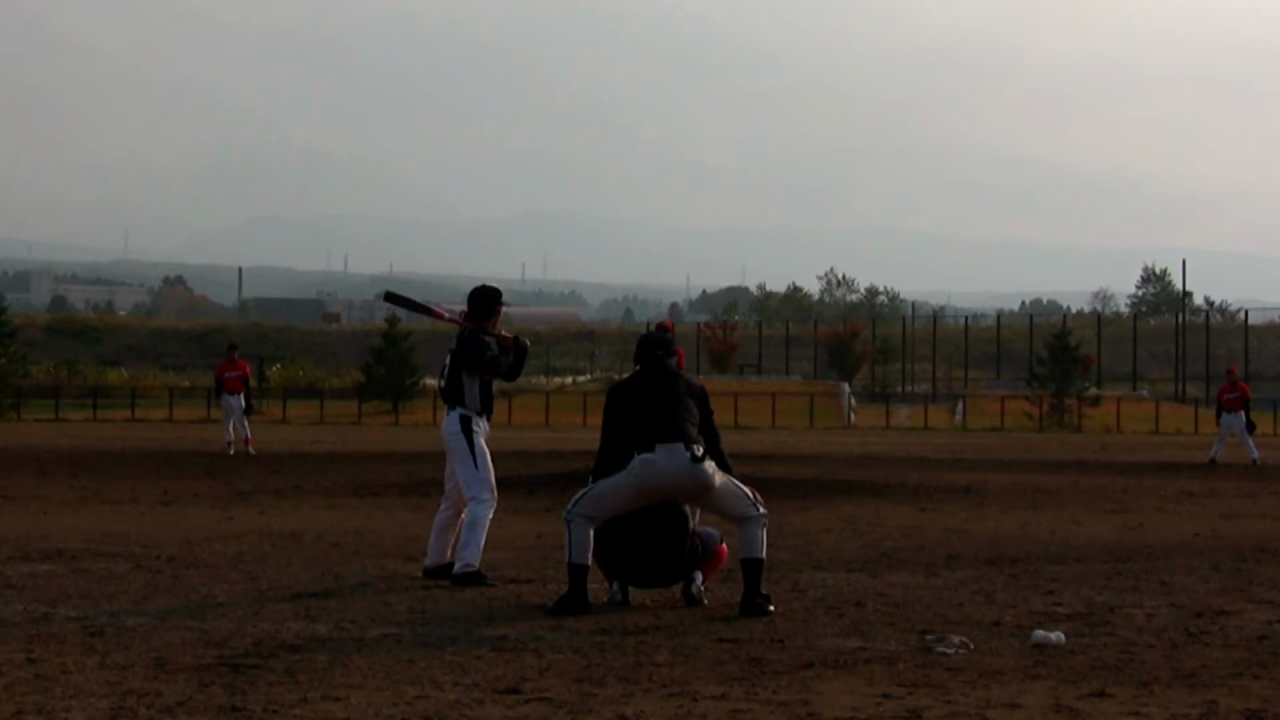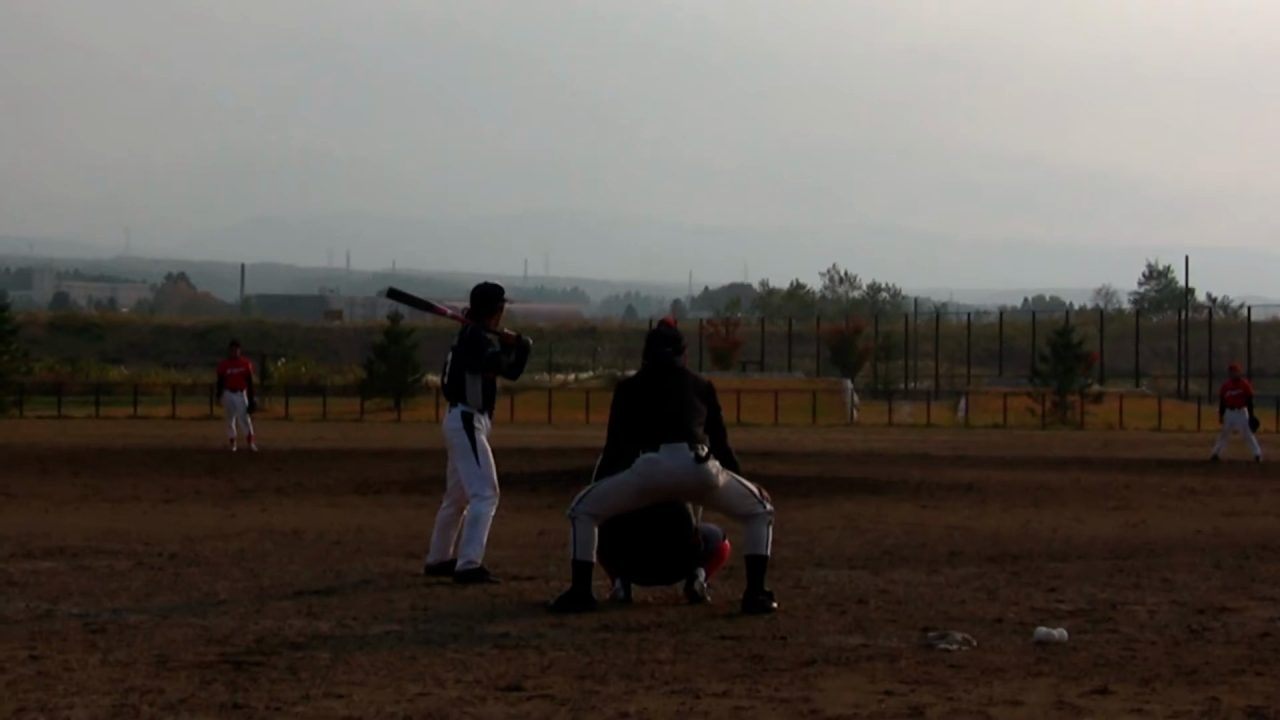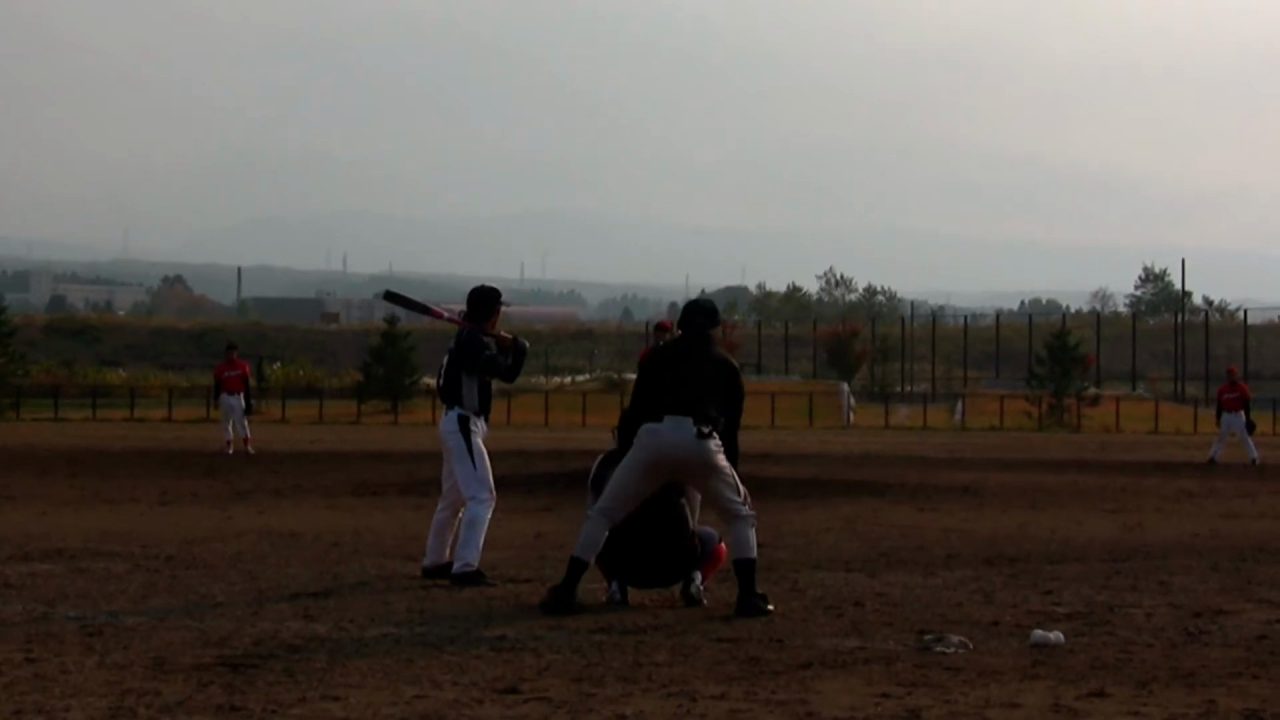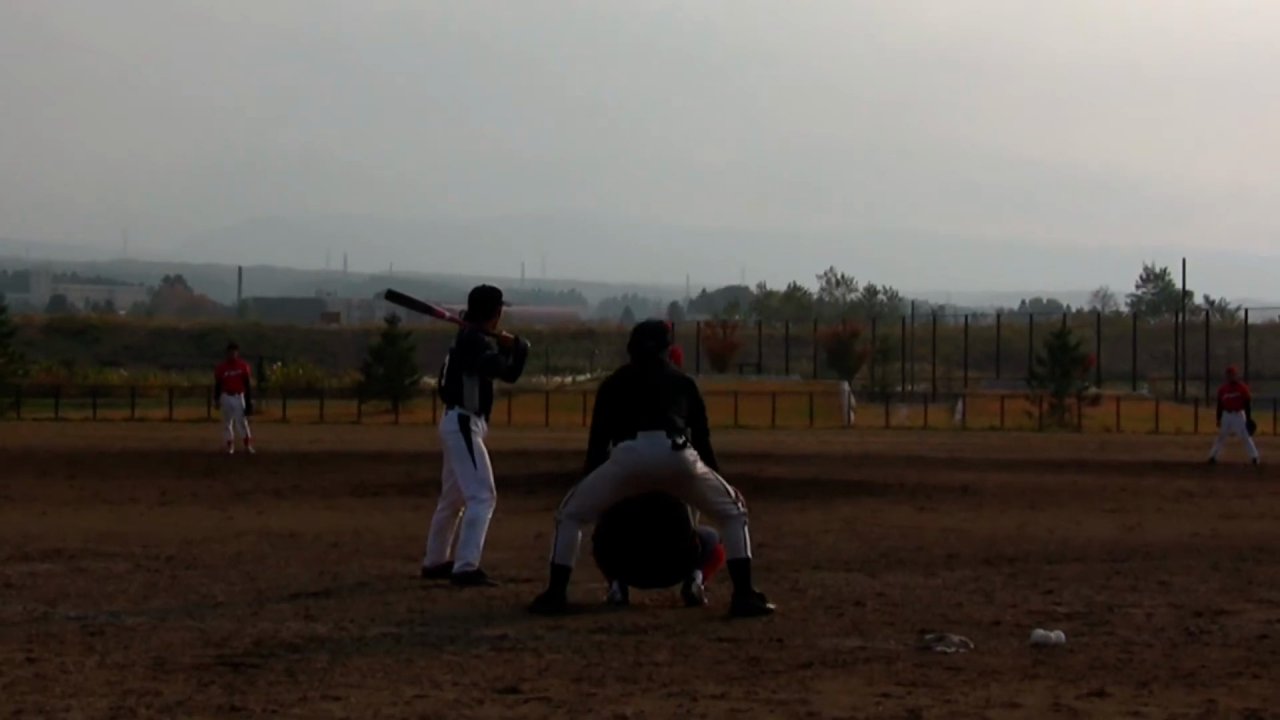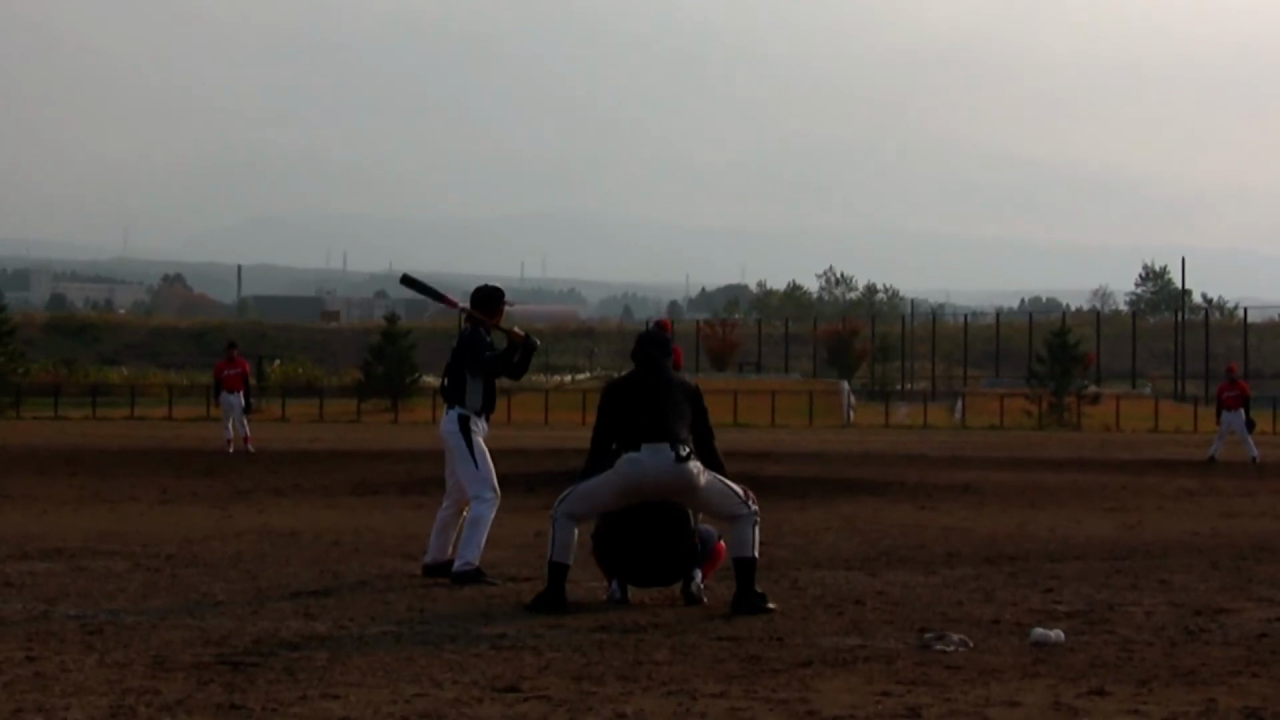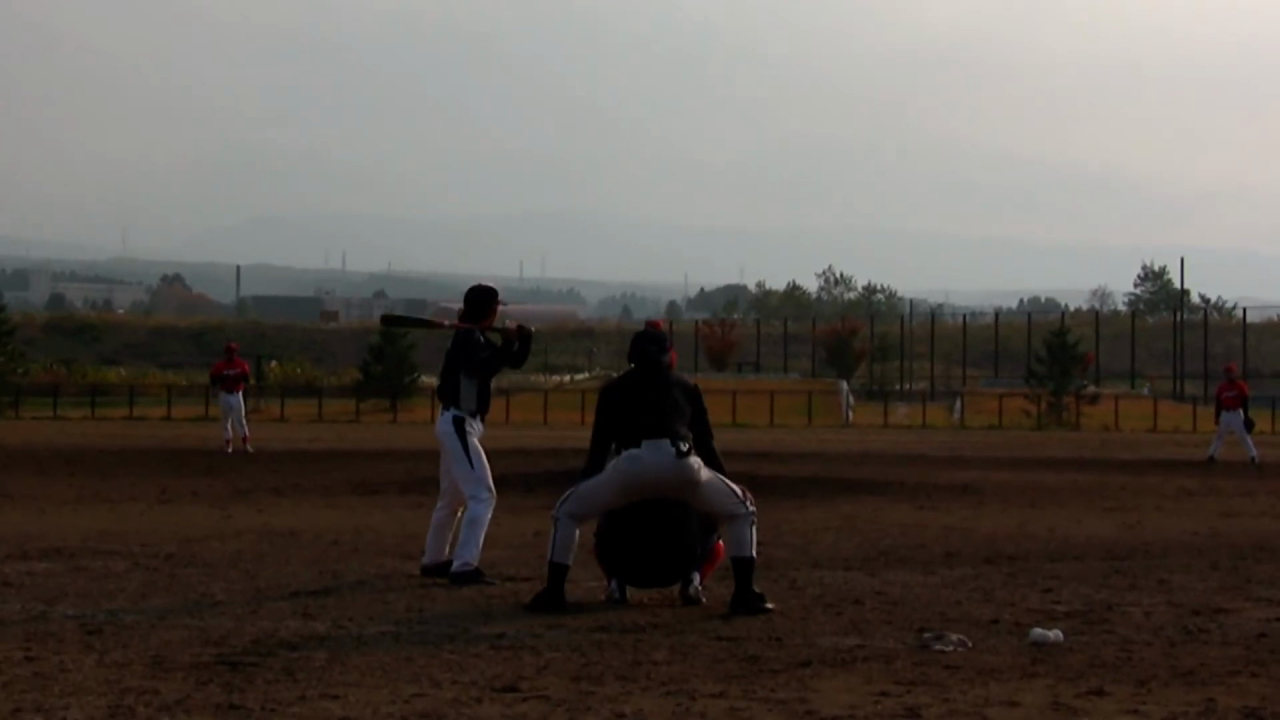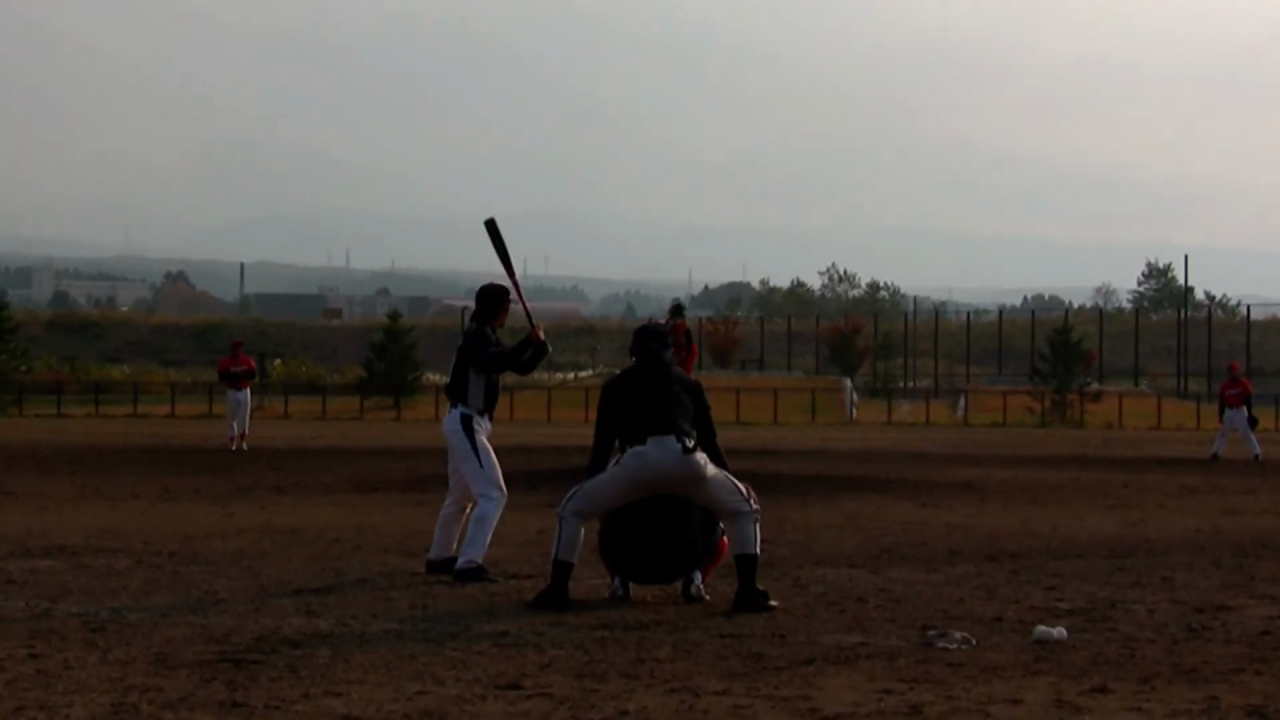
dt=0.7s
person 1, frame 1
left shoulder: (470, 339)
right shoulder: (473, 339)
left elbow: (510, 372)
right elbow: (499, 369)
left wrist: (515, 346)
right wrist: (508, 347)
left hip: (461, 423)
right hip: (465, 425)
left knee: (455, 498)
right knee: (483, 496)
left ankle: (436, 562)
right ankle: (465, 569)
person 1, frame 2
left shoulder: (472, 336)
right shoulder: (475, 337)
left elbow: (511, 371)
right elbow: (502, 367)
left wrist: (516, 344)
right wrist: (512, 345)
left hip: (463, 420)
right hip: (467, 421)
left knee: (458, 495)
right knee: (485, 493)
left ankle: (439, 559)
right ankle: (468, 566)
person 1, frame 3
left shoulder: (469, 338)
right shoulder: (473, 339)
left elbow: (508, 374)
right elbow: (501, 370)
left wrist: (512, 347)
right wrist: (511, 347)
left hip: (459, 423)
right hip: (463, 424)
left knee: (453, 497)
right knee: (482, 496)
left ankle: (435, 562)
right ankle: (465, 568)
person 1, frame 4
left shoulder: (471, 338)
right shoulder: (473, 338)
left elbow: (510, 373)
right elbow: (499, 369)
left wrist: (514, 346)
right wrist: (508, 347)
left hip: (460, 423)
right hip: (463, 424)
left knee: (453, 497)
right knee: (482, 496)
left ankle: (436, 561)
right ankle: (466, 568)
person 1, frame 5
left shoulder: (477, 338)
right shoulder: (474, 337)
left elbow: (515, 372)
right elbow: (494, 368)
left wrist: (525, 345)
right wrist: (514, 345)
left hip: (461, 422)
right hip: (463, 423)
left knee: (457, 497)
right knee: (486, 495)
left ankle: (436, 560)
right ankle: (465, 567)
person 1, frame 6
left shoulder: (478, 339)
right shoulder: (467, 338)
left elbow: (515, 362)
right elbow: (486, 369)
left wrist: (522, 337)
right wrist: (508, 342)
left hip: (460, 424)
right hip: (459, 424)
left knee: (452, 498)
right knee: (482, 496)
left ankle: (434, 561)
right ankle: (464, 567)
person 1, frame 7
left shoulder: (486, 337)
right shoulder: (478, 335)
left elbow: (521, 368)
right elbow: (497, 364)
left wrist: (539, 348)
right wrist: (528, 343)
left hip: (466, 422)
right hip: (466, 422)
left knee: (461, 495)
right knee: (492, 493)
left ankle: (439, 557)
right ankle: (467, 565)
person 2, frame 1
left shoulder: (622, 391)
right shoulder: (693, 388)
left elbow: (609, 446)
right elbow: (712, 441)
left wrist: (595, 483)
right wrist: (729, 479)
left hip: (645, 468)
right hip: (694, 467)
left knee: (579, 514)
right knee: (753, 513)
left ankle: (577, 595)
right ankle: (752, 597)
person 2, frame 2
left shoulder: (630, 387)
right shoulder: (700, 385)
left elbow: (615, 445)
right elbow: (719, 441)
left wrist: (601, 482)
right wrist: (737, 478)
left hip: (648, 469)
right hip: (699, 467)
left knee: (583, 511)
right knee: (759, 510)
left ankle: (580, 593)
right ankle: (755, 594)
person 2, frame 3
left shoulder: (659, 356)
right shoulder: (726, 365)
left elbow: (636, 408)
right elbow: (731, 424)
left wrist: (625, 448)
right wrist: (731, 469)
left hip: (654, 438)
right hip: (702, 442)
left knee: (604, 513)
right knee: (740, 515)
left ankle: (566, 591)
right ankle: (748, 596)
person 2, frame 4
left shoulder: (614, 382)
right shoulder: (682, 381)
left elbow: (598, 440)
right elbow: (702, 437)
left wrist: (586, 485)
right wrist: (715, 479)
left hip: (628, 456)
right hip: (677, 456)
left knee: (570, 513)
right knee: (733, 512)
left ankle: (556, 594)
right ankle: (744, 595)
person 2, frame 5
left shoulder: (616, 389)
right shoulder: (687, 389)
left elbow: (600, 446)
right elbow: (706, 444)
left wrist: (584, 483)
right wrist: (724, 479)
left hip: (631, 468)
right hip: (680, 467)
left knee: (565, 510)
right knee: (744, 509)
left ankle: (554, 593)
right ankle: (746, 595)
person 2, frame 6
left shoulder: (614, 389)
right shoulder: (685, 387)
left elbow: (599, 447)
right elbow: (705, 443)
left wrist: (585, 486)
right wrist: (724, 484)
left hip: (632, 465)
right hip: (681, 463)
left knee: (567, 511)
right knee: (741, 510)
left ankle: (554, 593)
right ankle: (744, 595)
person 2, frame 7
left shoulder: (616, 385)
right shoulder: (688, 383)
left elbow: (603, 443)
right elbow: (708, 439)
left wrist: (590, 482)
right wrist: (727, 477)
left hip: (637, 462)
right hip: (686, 459)
left knee: (572, 509)
right knee: (744, 507)
left ankle: (557, 591)
right ankle: (748, 592)
